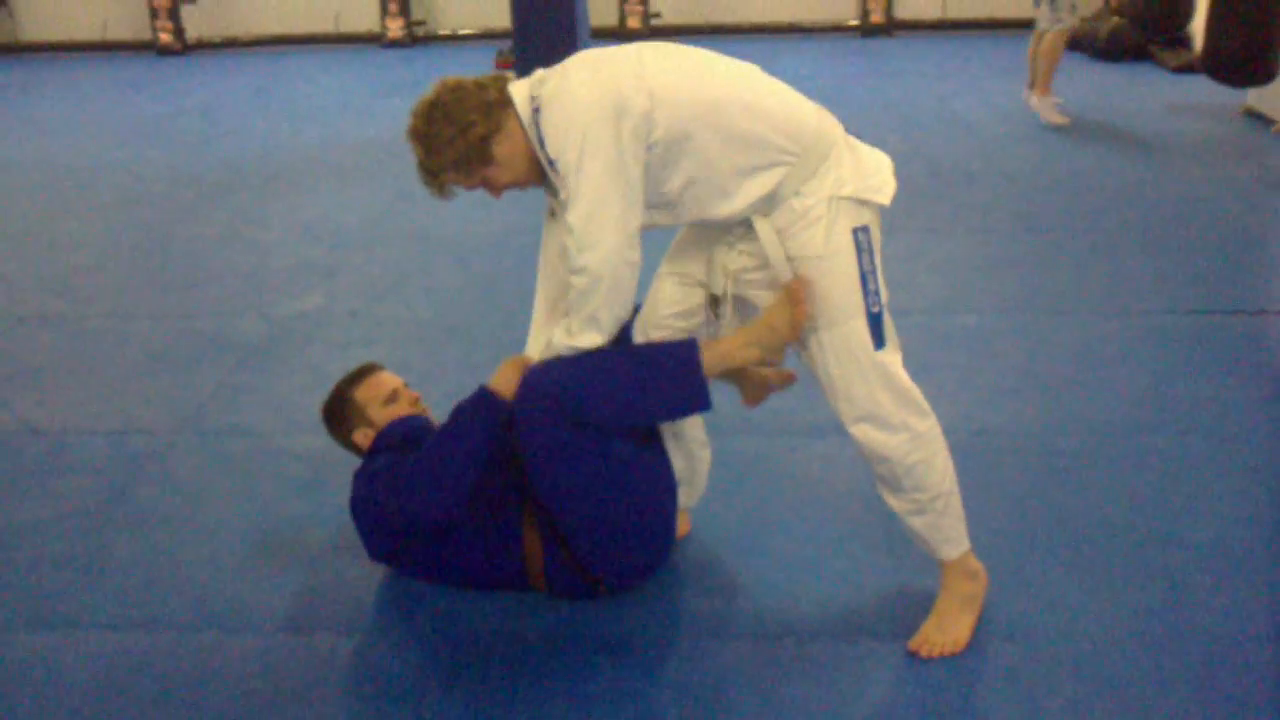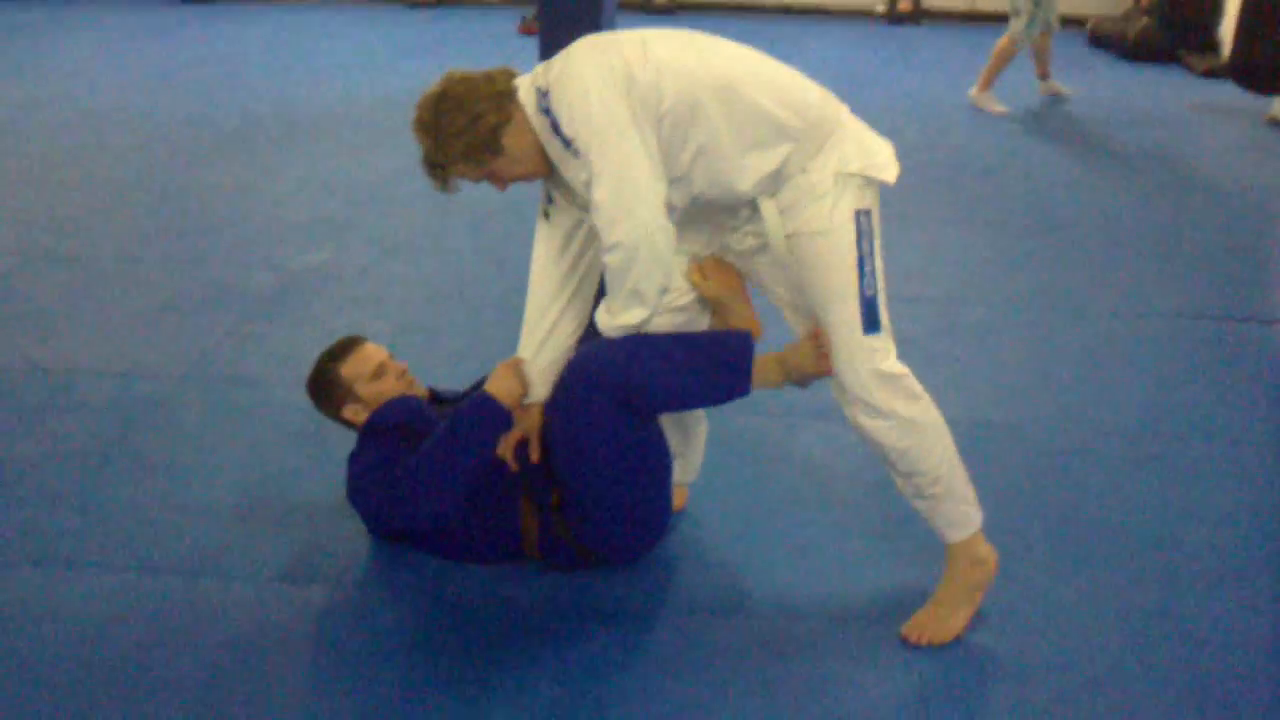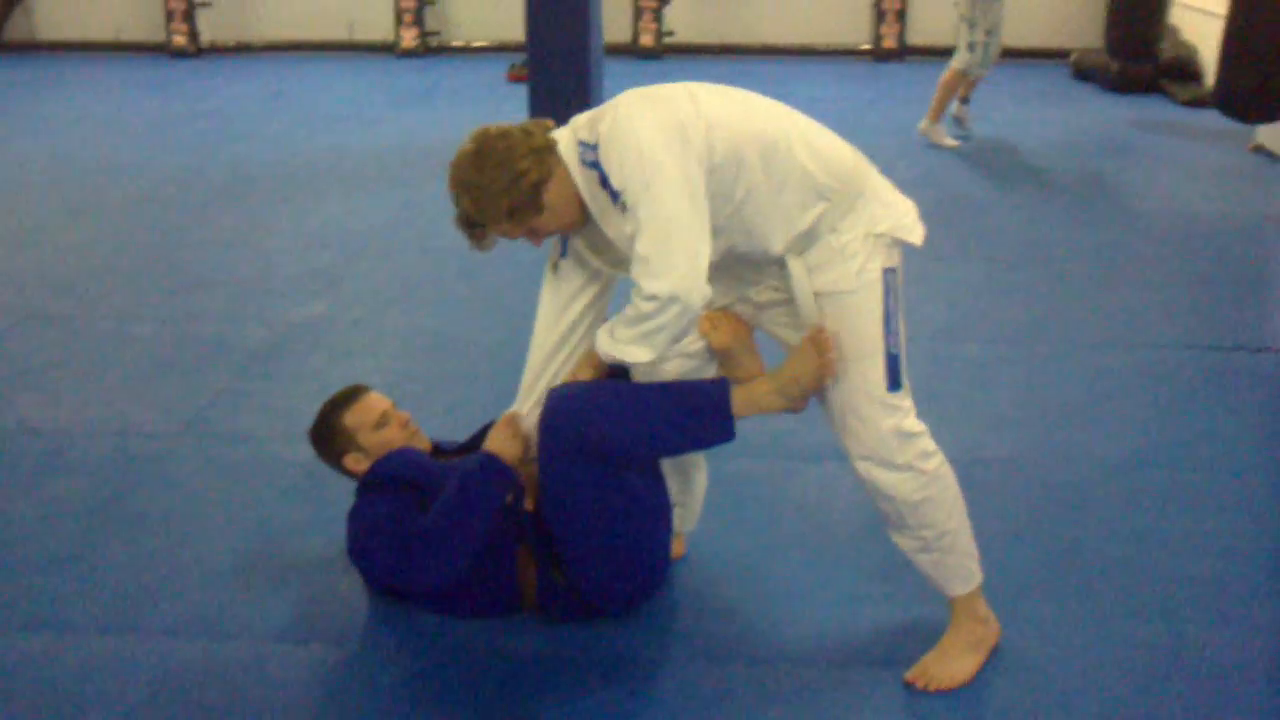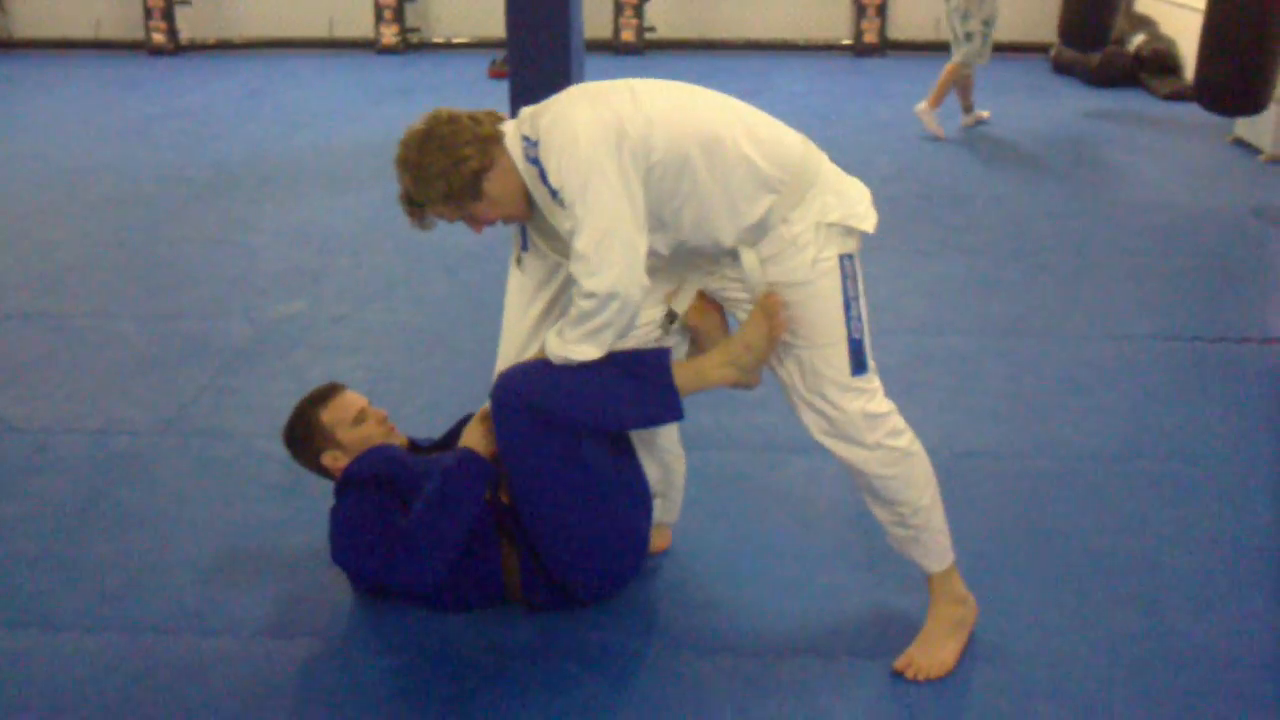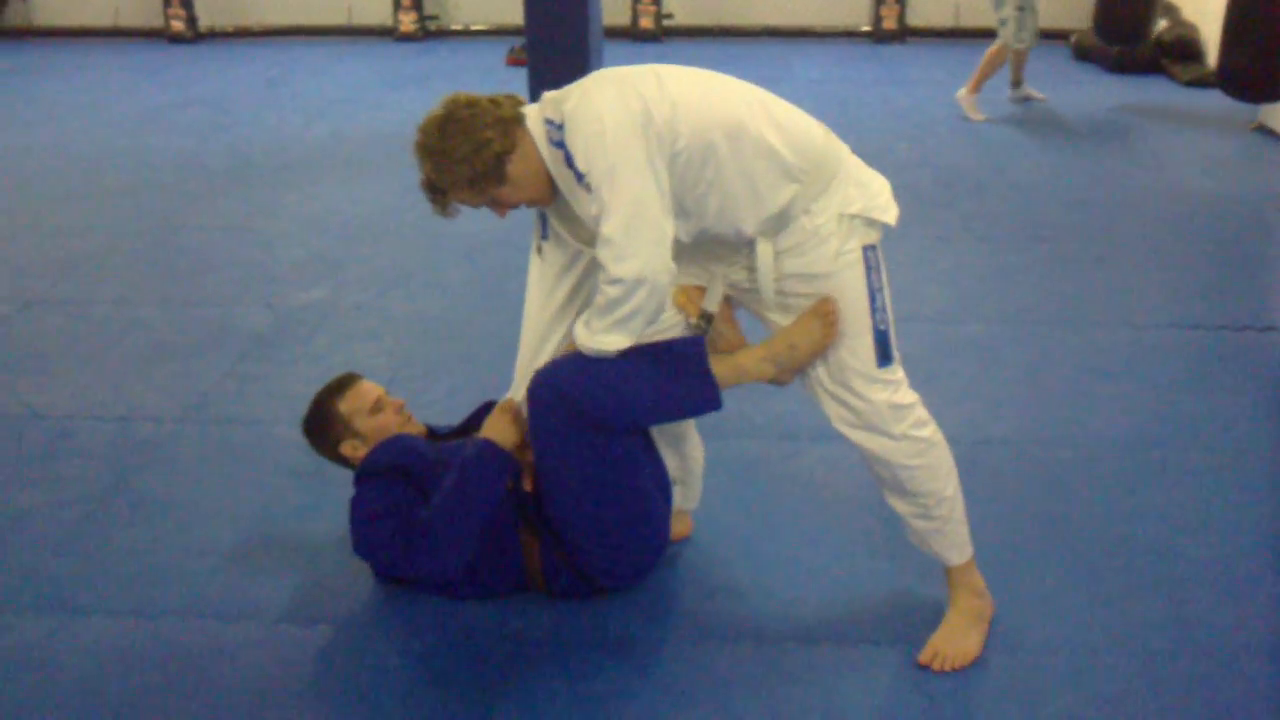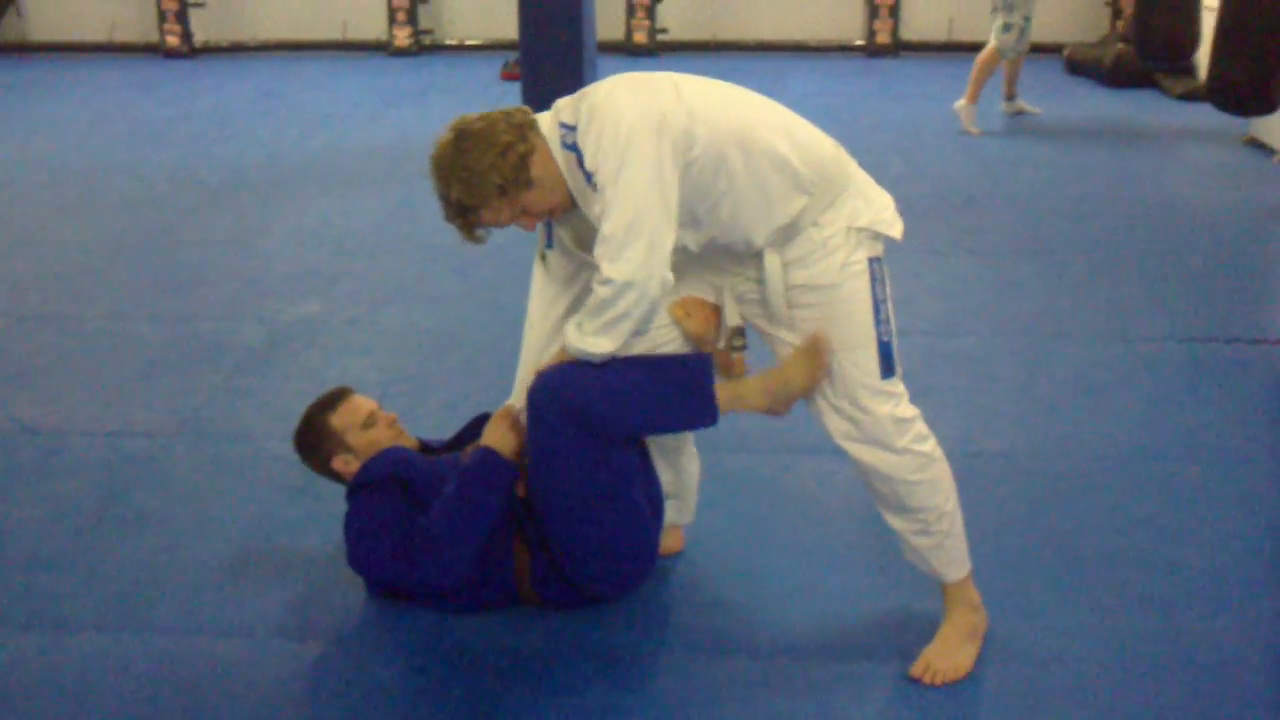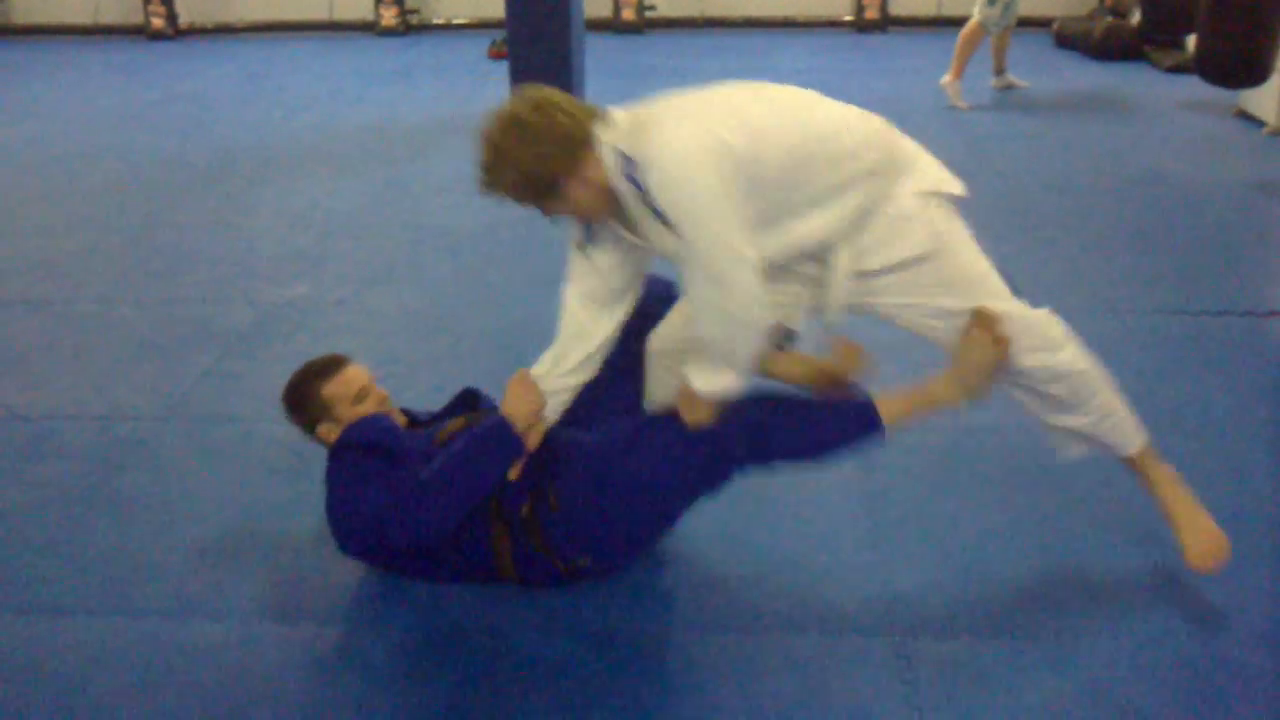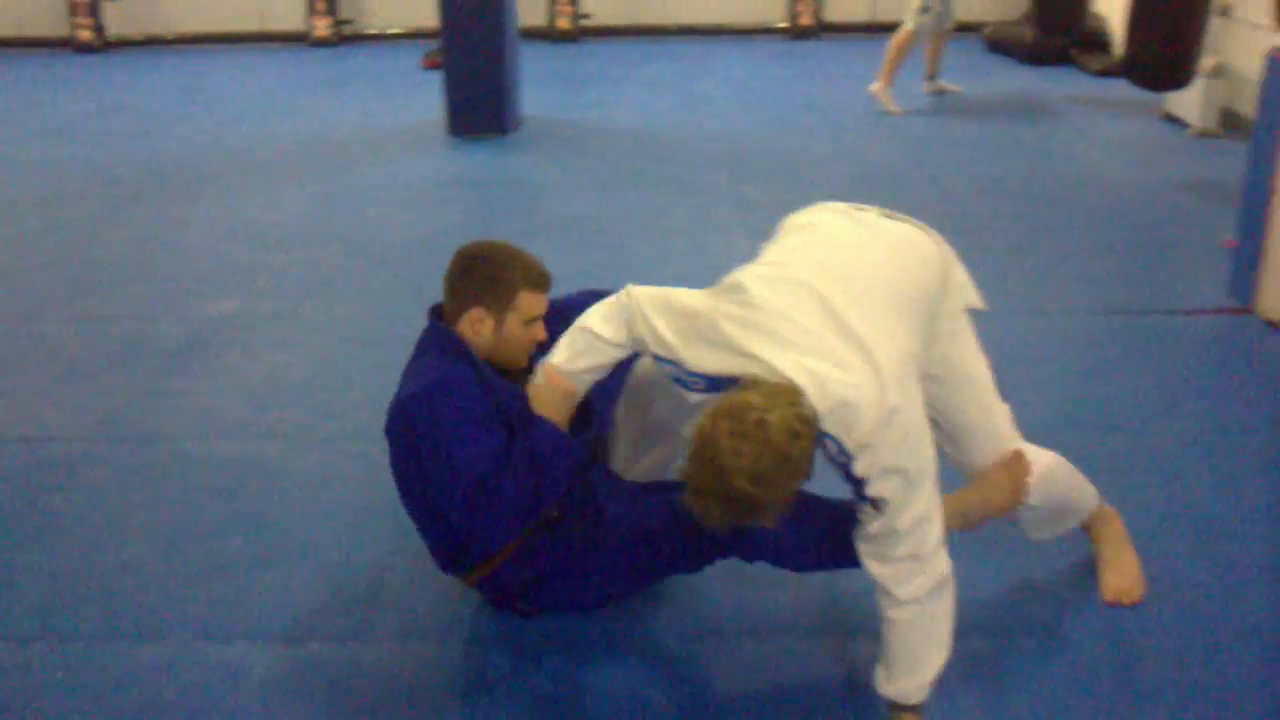
dt=0.5s
person 1, frame 1
left shoulder: (576, 110)
right shoulder: (552, 122)
left elbow: (603, 267)
right elbow: (564, 266)
left hip: (811, 196)
right hip: (731, 207)
left knee: (872, 400)
left ankle: (960, 572)
person 1, frame 2
left shoulder: (584, 91)
right shoulder: (559, 125)
left elbow: (637, 238)
right elbow: (563, 265)
left wrist: (612, 340)
right wrist: (533, 394)
left hip: (815, 174)
right hip: (732, 190)
left knee: (863, 375)
right knee: (659, 329)
left ankle: (967, 551)
person 1, frame 3
left shoulder: (635, 144)
right shoulder: (579, 175)
left elbow: (674, 293)
right elbow: (566, 309)
left wrist: (597, 357)
left hip: (836, 234)
right hip: (744, 246)
left knee: (881, 438)
right knee: (663, 378)
left ankle: (972, 615)
right ankle: (665, 534)
person 1, frame 4
left shoulder: (575, 142)
right shoulder: (533, 167)
left elbow: (611, 291)
right elbow: (535, 297)
left wrist: (547, 363)
left hip: (791, 223)
left knee: (849, 416)
left ankle: (949, 596)
person 1, frame 5
left shoulder: (601, 125)
right shoulder: (554, 152)
left elbow: (637, 276)
right elbow: (556, 282)
left wrist: (575, 352)
left hip: (812, 214)
left knee: (873, 406)
left ankle: (968, 589)
person 1, frame 6
left shoulder: (618, 128)
right shoulder: (563, 171)
left elbow: (632, 280)
right elbow: (558, 298)
left wrist: (563, 360)
left hip: (818, 227)
left knee: (872, 418)
left ankle: (963, 605)
person 1, frame 7
left shoulder: (658, 165)
right shoulder: (610, 180)
left elbow: (733, 304)
right elbow: (594, 308)
left wrist: (706, 389)
right wrist: (535, 409)
left hip: (878, 200)
right hip: (790, 238)
left knee: (1020, 342)
right knee: (670, 352)
left ankle: (1156, 477)
person 1, frame 8
left shoulder: (875, 425)
right shoulder: (701, 336)
left elbow: (912, 574)
right elbow: (624, 310)
right wrist: (546, 386)
left hip: (915, 266)
left knee: (996, 458)
right knee: (659, 386)
left ankle: (1104, 523)
person 2, frame 1
left shoulder: (437, 445)
right shoulder: (379, 490)
right elbow: (431, 493)
right wrist: (494, 399)
left hip: (633, 500)
right hip: (614, 538)
right knee: (546, 391)
left ankle: (732, 344)
right ankle: (744, 347)
person 2, frame 2
left shoulder: (437, 410)
right shoulder: (375, 472)
right elbow: (427, 498)
right wrist: (491, 406)
left hip: (612, 469)
right hip: (604, 518)
right knee: (596, 371)
left ankle: (726, 319)
right ankle: (780, 365)
person 2, frame 3
left shoulder: (443, 459)
right shoulder: (376, 526)
right elbow: (434, 562)
right wrist: (494, 464)
left hip: (629, 523)
right hip: (602, 567)
right knee: (572, 413)
left ankle: (727, 359)
right ankle: (771, 392)
person 2, frame 4
left shoulder: (418, 456)
right shoulder: (356, 522)
right elbow: (419, 562)
right wrist: (472, 461)
left hip: (608, 509)
right hip: (589, 551)
right knee: (520, 391)
left ankle: (705, 352)
right ankle: (720, 367)
person 2, frame 5
left shoulder: (437, 444)
right shoulder: (378, 510)
right elbow: (437, 554)
left wrist: (532, 441)
right wrist: (491, 450)
left hip: (627, 496)
right hip: (610, 541)
right knee: (559, 386)
right ankle: (759, 361)
person 2, frame 6
left shoulder: (424, 459)
right shoulder: (370, 526)
right elbow: (440, 562)
right wrist: (492, 459)
left hip: (614, 502)
right hip: (599, 549)
right knee: (558, 390)
left ankle: (717, 362)
right ankle: (757, 391)
person 2, frame 7
left shoulder: (409, 431)
right shoulder: (358, 492)
right elbow: (432, 512)
right wrist: (503, 427)
left hip: (566, 458)
right hip: (568, 513)
left knee: (657, 298)
right knee: (731, 435)
left ankle: (781, 367)
right ankle: (942, 391)
person 2, frame 8
left shoulder: (474, 343)
right shoulder: (439, 401)
left elbow: (595, 313)
right elbow: (499, 518)
right wrist: (545, 423)
right hip: (541, 562)
